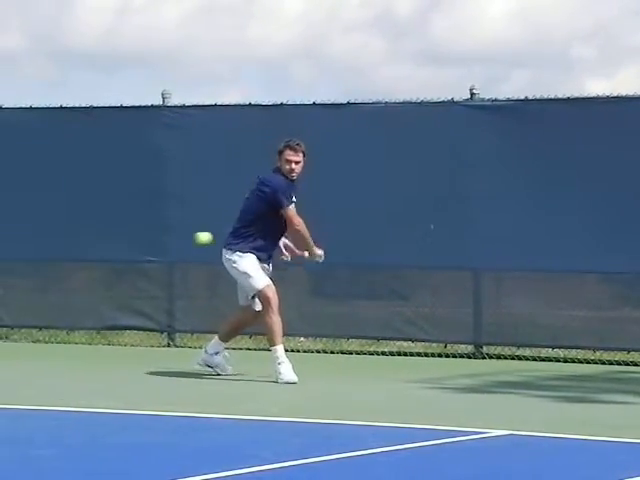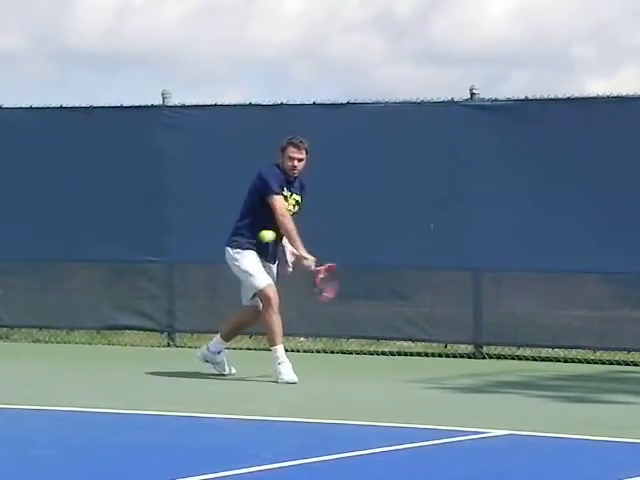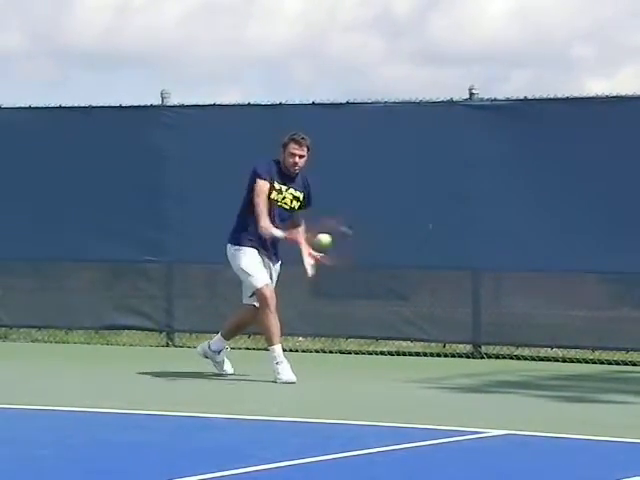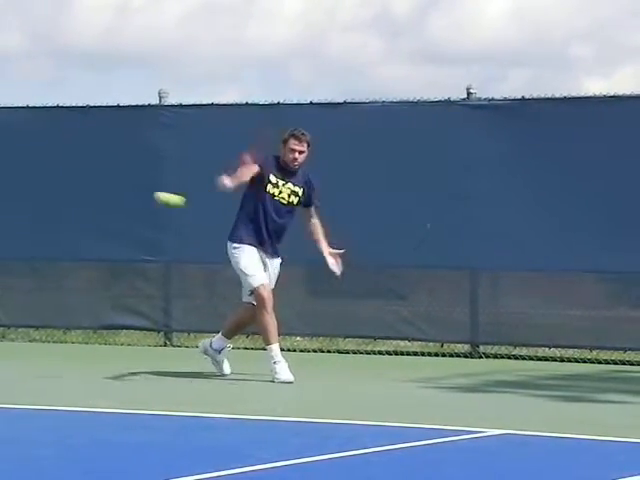
dt=0.2s
person 1, frame 1
left shoulder: (287, 183)
right shoulder: (275, 183)
right elbow: (295, 224)
left wrist: (280, 239)
right wrist: (313, 250)
left hip: (261, 255)
right hip: (240, 252)
left knee: (252, 311)
right knee: (270, 297)
left ankle: (212, 352)
right ankle: (282, 363)
person 1, frame 2
left shoulder: (300, 185)
right shoulder: (269, 175)
right elbow: (281, 215)
left wrist: (287, 247)
right wrist: (300, 250)
left hip: (269, 254)
right hip: (243, 249)
left knee: (254, 310)
right knee: (271, 297)
left ankle: (213, 349)
right ankle: (282, 363)
person 1, frame 3
left shoulder: (303, 185)
right shoulder: (266, 169)
left elbow: (297, 220)
right elbow: (259, 197)
left wrist: (304, 248)
right wrist: (266, 225)
left hip: (271, 254)
right hip: (245, 246)
left knee: (253, 309)
right knee: (267, 298)
left ankle: (214, 347)
right ankle: (279, 362)
person 1, frame 4
left shoulder: (305, 182)
right shoulder: (265, 164)
left elbow: (312, 218)
right elbow: (246, 170)
left wrist: (325, 249)
right wrist: (232, 180)
left hip: (271, 251)
right hip: (244, 243)
left knee: (253, 306)
right knee: (264, 298)
left ankle: (215, 345)
right ankle: (277, 362)
